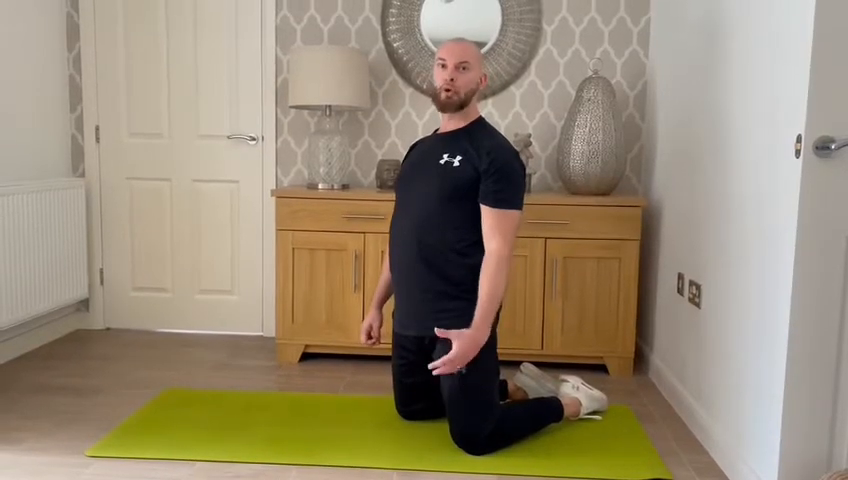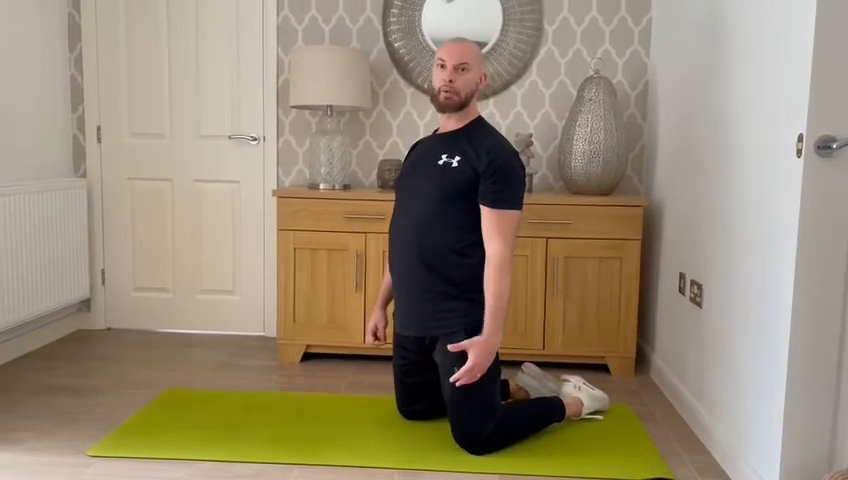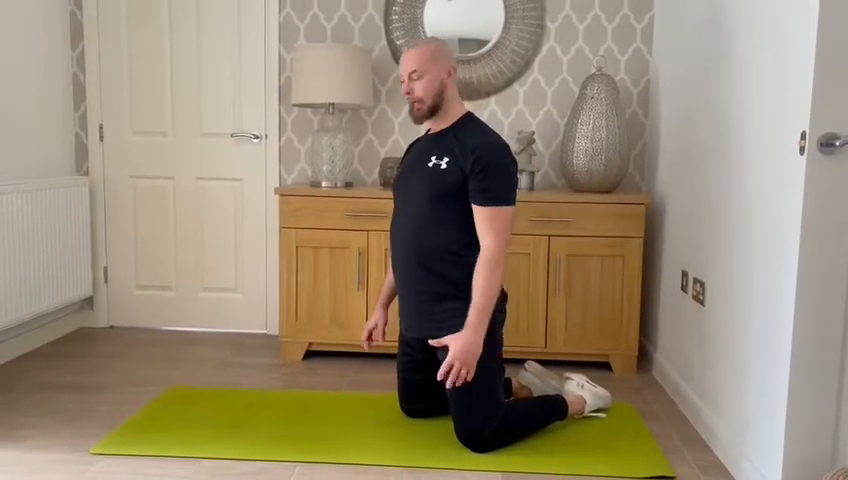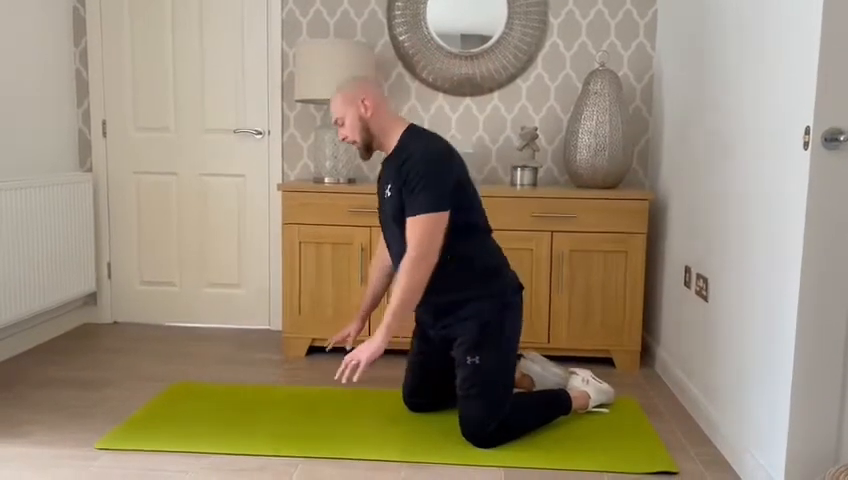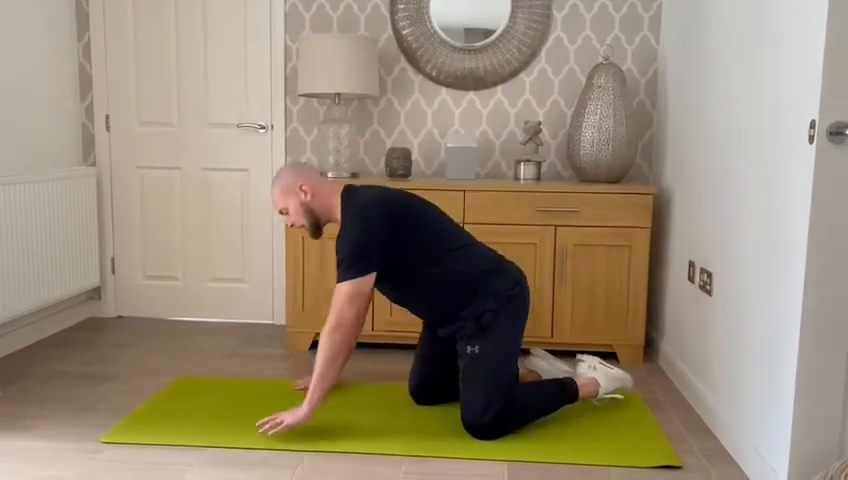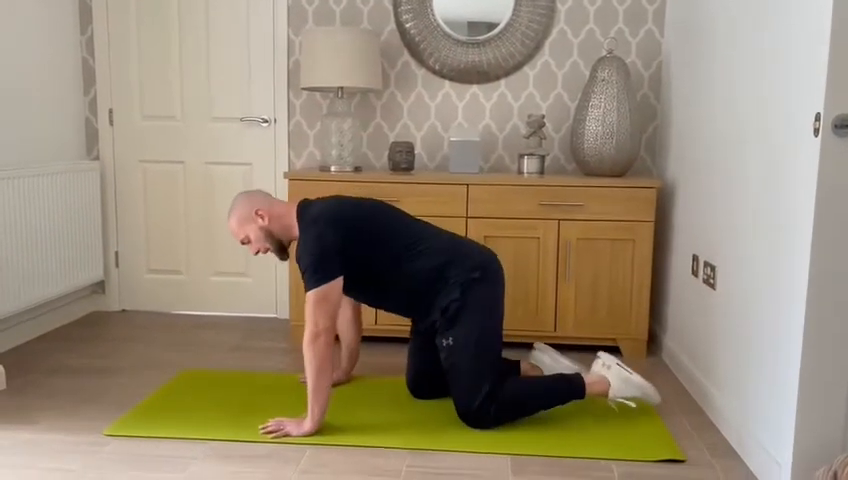
dt=0.4s
person 1, frame 1
left shoulder: (495, 154)
right shoulder: (420, 150)
left elbow: (498, 250)
left wrist: (480, 330)
right wrist: (376, 305)
left hip: (459, 319)
right hip: (410, 316)
left knee: (474, 437)
right knee: (412, 407)
left ankle: (570, 402)
right ankle: (512, 388)
person 1, frame 2
left shoulder: (494, 154)
right shoulder: (421, 150)
left elbow: (498, 251)
left wrist: (491, 335)
right wrist: (380, 305)
left hip: (460, 321)
right hip: (411, 318)
left knee: (475, 436)
right knee: (413, 407)
left ankle: (571, 401)
right ankle: (514, 388)
person 1, frame 3
left shoulder: (484, 148)
right shoulder: (417, 149)
left elbow: (493, 248)
left wrist: (473, 332)
right wrist: (383, 306)
left hip: (462, 320)
right hip: (419, 318)
left knee: (478, 435)
right knee: (415, 405)
left ankle: (575, 400)
right ankle: (519, 386)
person 1, frame 4
left shoulder: (425, 157)
right shoulder: (392, 168)
left elbow: (421, 257)
right elbow: (387, 252)
left wrist: (379, 338)
right wrist: (361, 318)
left hip: (483, 308)
right hip: (440, 311)
left knee: (484, 430)
right knee: (418, 398)
left ankle: (581, 394)
right ankle: (521, 372)
person 1, frame 5
left shoulder: (362, 222)
right shoulder: (359, 212)
left elbow: (341, 324)
right elbow: (355, 307)
left wrist: (307, 409)
right wrist: (330, 372)
left hip: (492, 303)
right hip: (455, 309)
left knee: (483, 422)
right knee: (423, 391)
left ankle: (589, 381)
person 1, frame 6
left shoulder: (316, 235)
right shoulder: (323, 222)
left elbow: (318, 334)
right elbow: (347, 301)
left wrist: (311, 421)
right wrist: (345, 369)
left hip: (468, 285)
right hip: (448, 289)
left knee: (479, 408)
right knee: (423, 385)
left ankle: (601, 380)
right ankle: (534, 366)
